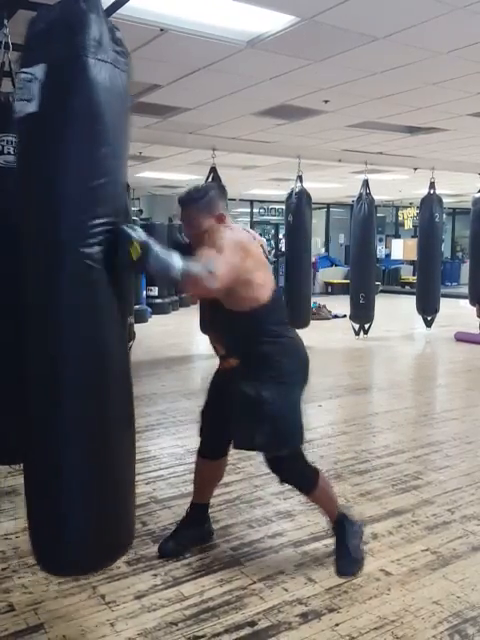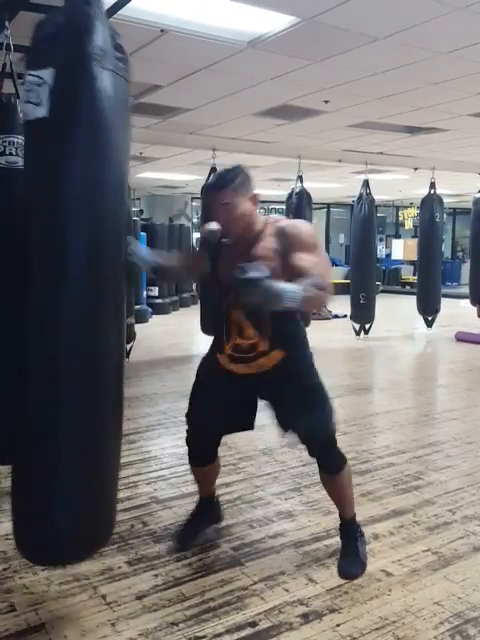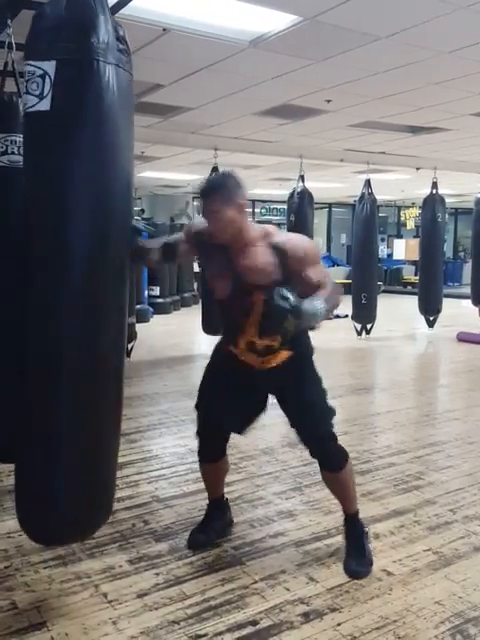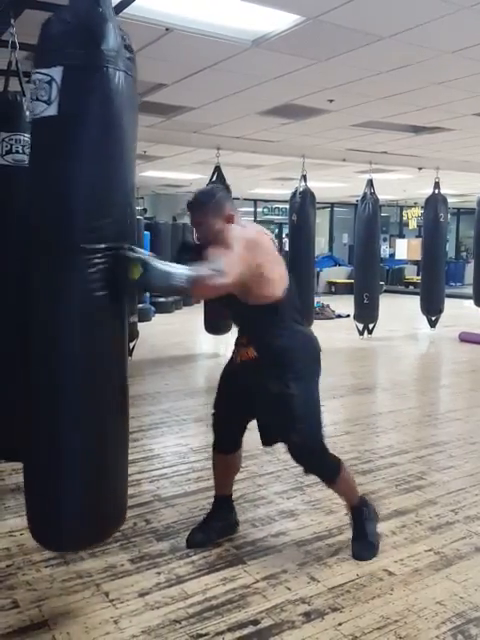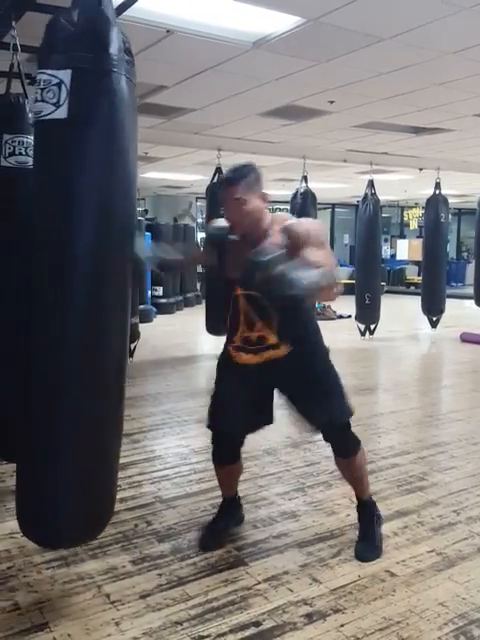
dt=0.2s
person 1, frame 1
left shoulder: (229, 241)
right shoulder: (223, 245)
left elbow: (200, 282)
left wrist: (147, 247)
left hip: (274, 365)
right hip: (244, 363)
left knee: (285, 461)
right knee: (212, 438)
left ankle: (345, 528)
right ankle: (197, 523)
person 1, frame 2
left shoulder: (293, 234)
right shoulder: (214, 239)
left elbow: (318, 294)
right elbow: (180, 263)
left wrist: (271, 291)
left hip: (284, 357)
right hip: (226, 361)
left knee: (323, 446)
right knee: (200, 437)
left ankle: (351, 531)
right ankle: (207, 507)
person 1, frame 3
left shoulder: (289, 246)
right shoulder: (203, 239)
left elbow: (329, 292)
right elbow: (161, 250)
left wrist: (300, 314)
right wrist: (145, 250)
left hip: (287, 356)
right hip: (234, 357)
left knee: (322, 443)
right knee: (211, 435)
left ankle: (355, 527)
right ankle: (218, 513)
person 1, frame 4
left shoulder: (241, 239)
right shoulder: (234, 239)
left elbow: (209, 282)
left wrist: (151, 269)
left hip: (288, 355)
right hip: (257, 355)
left knee: (307, 450)
right knee: (226, 429)
left ankle: (361, 510)
right ankle: (223, 513)
person 1, frame 5
left shoulder: (298, 231)
right shoulder: (228, 238)
left elbow: (329, 289)
left hip: (298, 350)
right hip: (242, 355)
left knee: (337, 431)
right knee: (225, 436)
left ankle: (367, 511)
right ankle: (229, 511)
